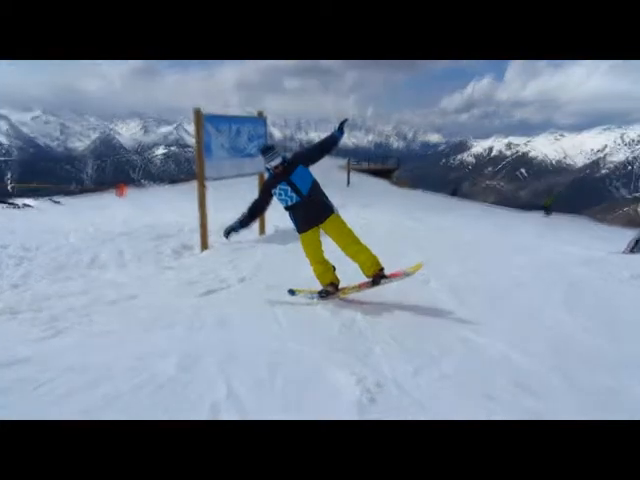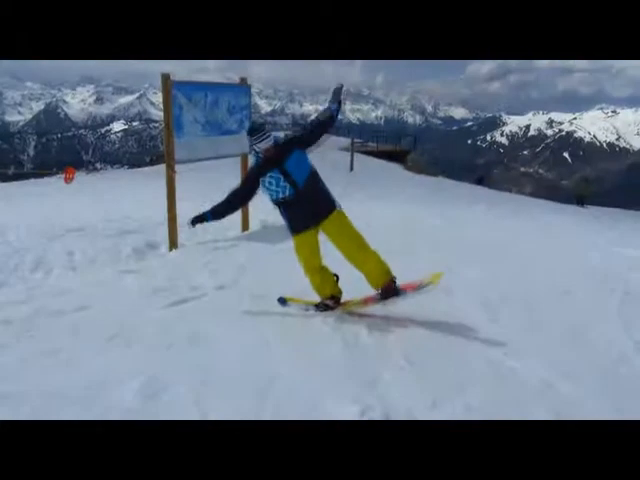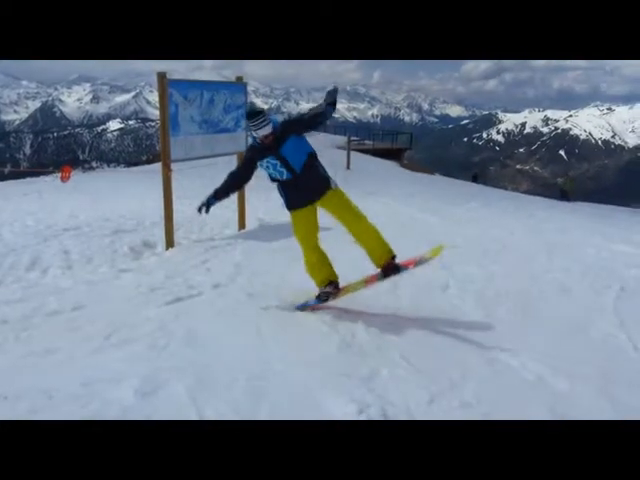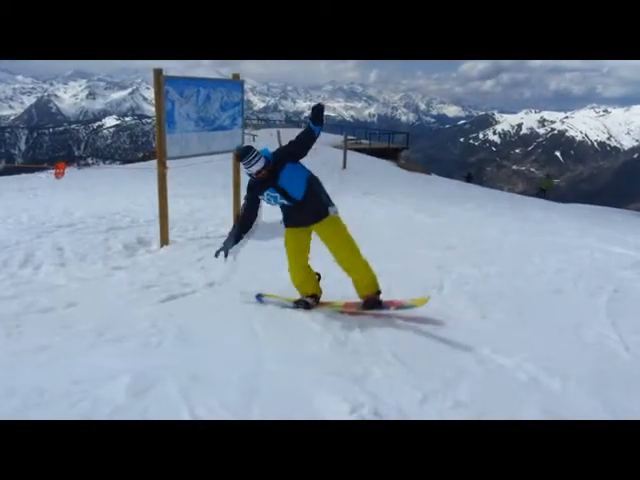
dt=0.7s
person 1, frame 1
left shoulder: (298, 161)
right shoulder: (270, 185)
left elbow: (320, 148)
right elbow: (257, 208)
right wrist: (236, 225)
left hip: (324, 212)
right hip: (304, 223)
left knee: (349, 243)
right knee: (315, 257)
right ankle: (330, 284)
person 1, frame 2
left shoulder: (293, 145)
right shoulder: (258, 173)
left elbow: (317, 128)
right elbow: (237, 198)
left wrist: (334, 106)
right wrist: (208, 215)
left hip: (325, 208)
right hip: (299, 223)
left knee: (355, 247)
right knee: (310, 265)
left ankle: (385, 283)
right ankle: (330, 295)
person 1, frame 3
left shoulder: (289, 128)
right shoulder: (254, 153)
left elbow: (313, 118)
right elbow: (237, 177)
left wrist: (328, 107)
right wrist: (214, 197)
left hip: (322, 186)
right hip: (297, 201)
left knee: (355, 222)
right knee: (308, 245)
left ankle: (386, 261)
right ankle: (327, 283)
person 1, frame 4
left shoulder: (284, 157)
right shoulder: (255, 186)
left elbow: (303, 142)
right elbow: (247, 215)
left wrist: (315, 124)
right wrist: (231, 240)
left hip: (319, 210)
right hip: (294, 221)
left knee: (346, 253)
right knee: (296, 263)
left ankle: (370, 293)
right ankle: (310, 294)
